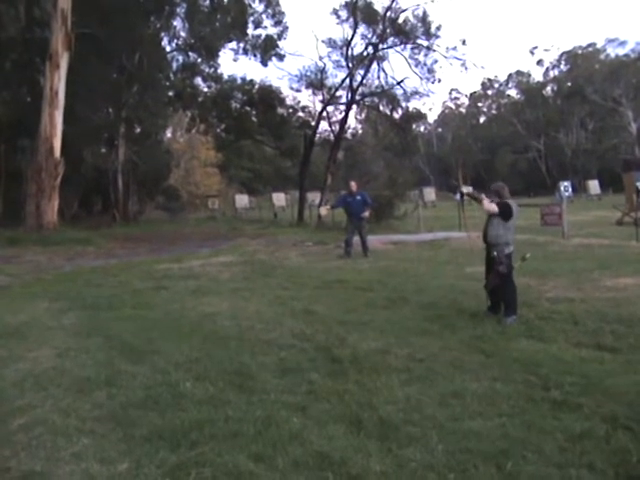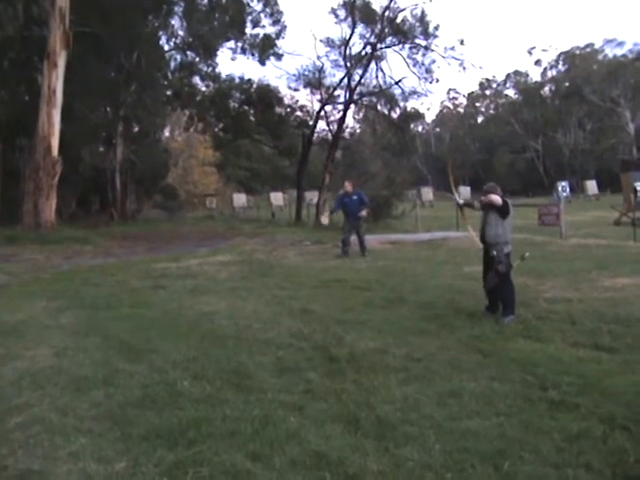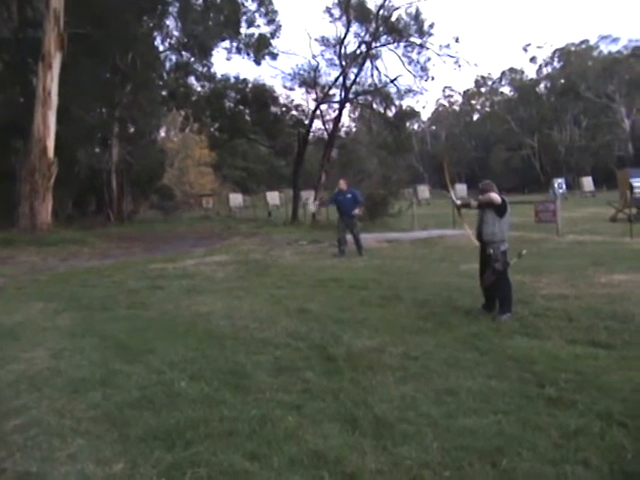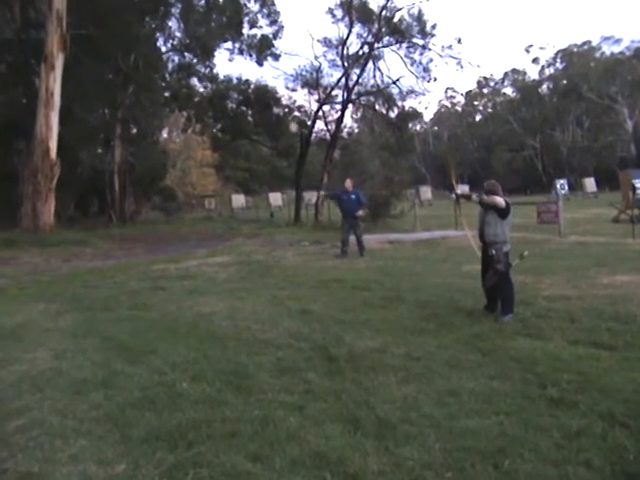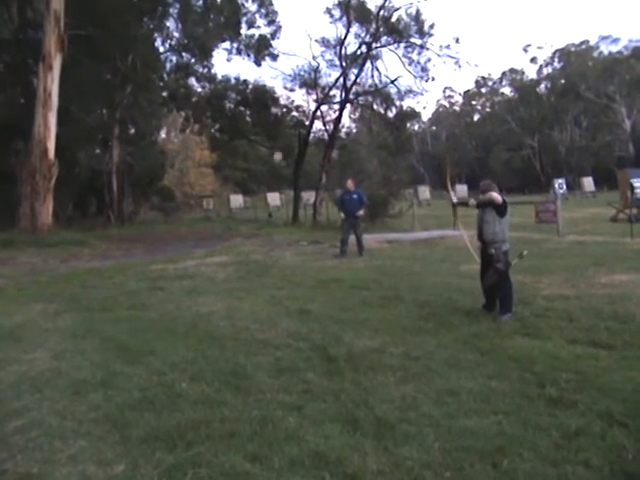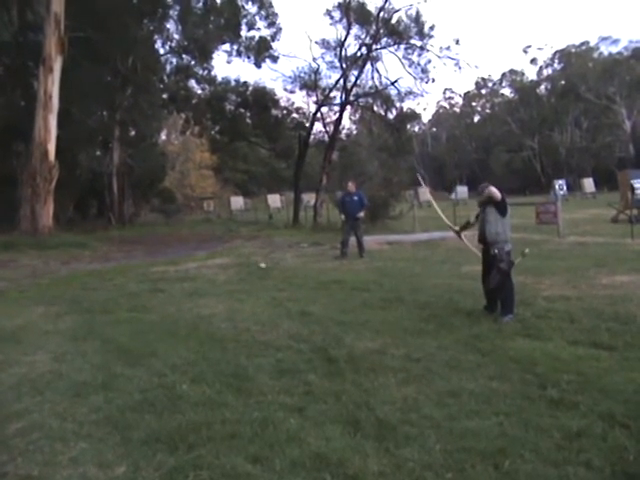
dt=0.5s
person 1, frame 1
left shoulder: (507, 206)
right shoulder: (499, 205)
left elbow: (487, 207)
right elbow: (485, 201)
left wrist: (483, 199)
right wrist: (470, 194)
left hip: (502, 250)
right hip: (493, 249)
left knee: (505, 281)
right knee: (492, 280)
left ankle: (511, 313)
right ankle: (495, 308)
person 1, frame 2
left shoulder: (503, 204)
right shoulder: (490, 205)
left elbow: (493, 198)
right elbow: (477, 205)
left wrist: (484, 200)
right wrist: (464, 203)
left hip: (500, 250)
right hip: (489, 249)
left knee: (503, 281)
right knee: (489, 280)
left ankle: (509, 313)
right ankle: (493, 307)
person 1, frame 3
left shoulder: (500, 203)
right shoulder: (486, 204)
left elbow: (493, 196)
right elbow: (474, 204)
left wrist: (482, 199)
right wrist: (461, 204)
left hip: (497, 248)
right hip: (486, 247)
left knee: (500, 279)
right knee: (486, 278)
left ankle: (505, 310)
right ankle: (489, 305)
person 1, frame 4
left shoulder: (503, 204)
right shoulder: (488, 203)
left elbow: (497, 200)
right elbow: (475, 197)
left wrist: (485, 200)
right wrist: (462, 195)
left hip: (499, 248)
right hip: (487, 247)
left knee: (503, 280)
right knee: (487, 279)
left ankle: (508, 311)
right ankle: (491, 306)
person 1, frame 5
left shoulder: (500, 203)
right shoulder: (486, 203)
left elbow: (493, 195)
right elbow: (474, 203)
left wrist: (481, 200)
left hip: (498, 247)
right hip: (486, 247)
left knee: (502, 279)
right knee: (486, 278)
left ankle: (506, 311)
right ankle: (490, 305)
person 1, frame 6
left shoulder: (499, 204)
right shoulder: (485, 208)
left elbow: (491, 190)
right elbow: (475, 219)
left wrist: (481, 200)
right wrist: (461, 228)
left hip: (500, 249)
right hip: (488, 248)
left knee: (503, 280)
right knee: (487, 279)
left ankle: (507, 312)
right ankle: (491, 306)
